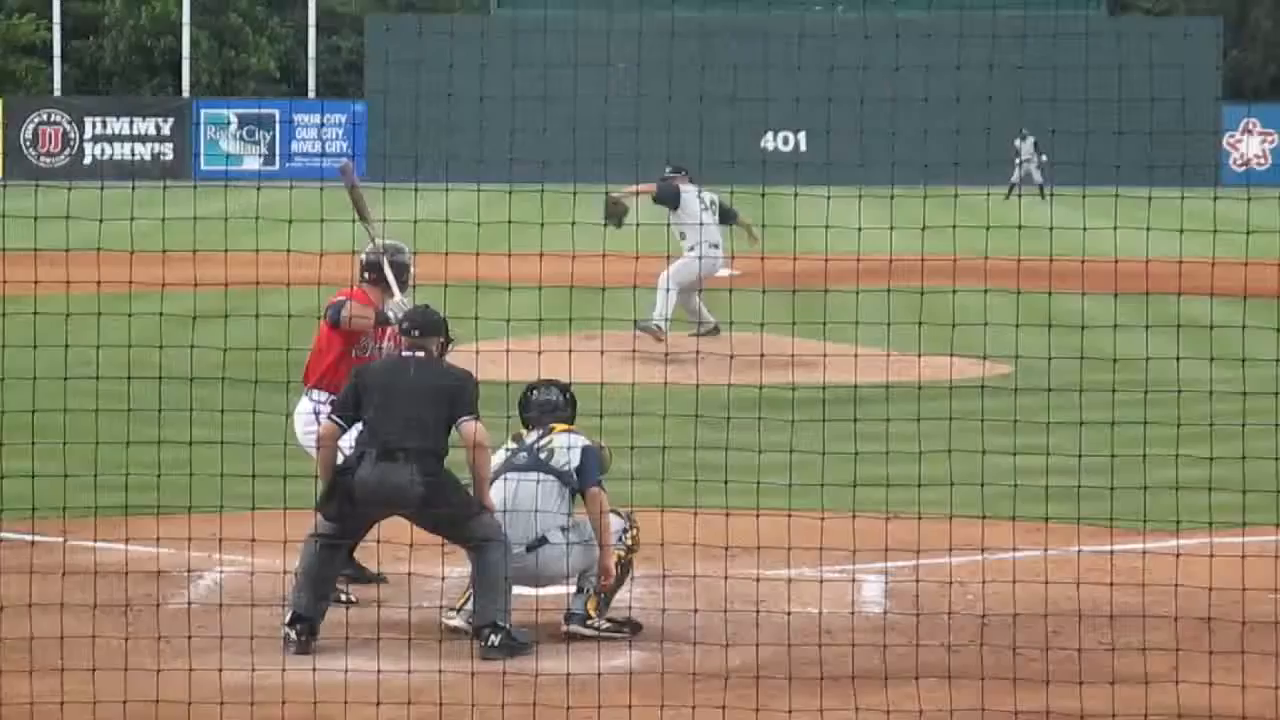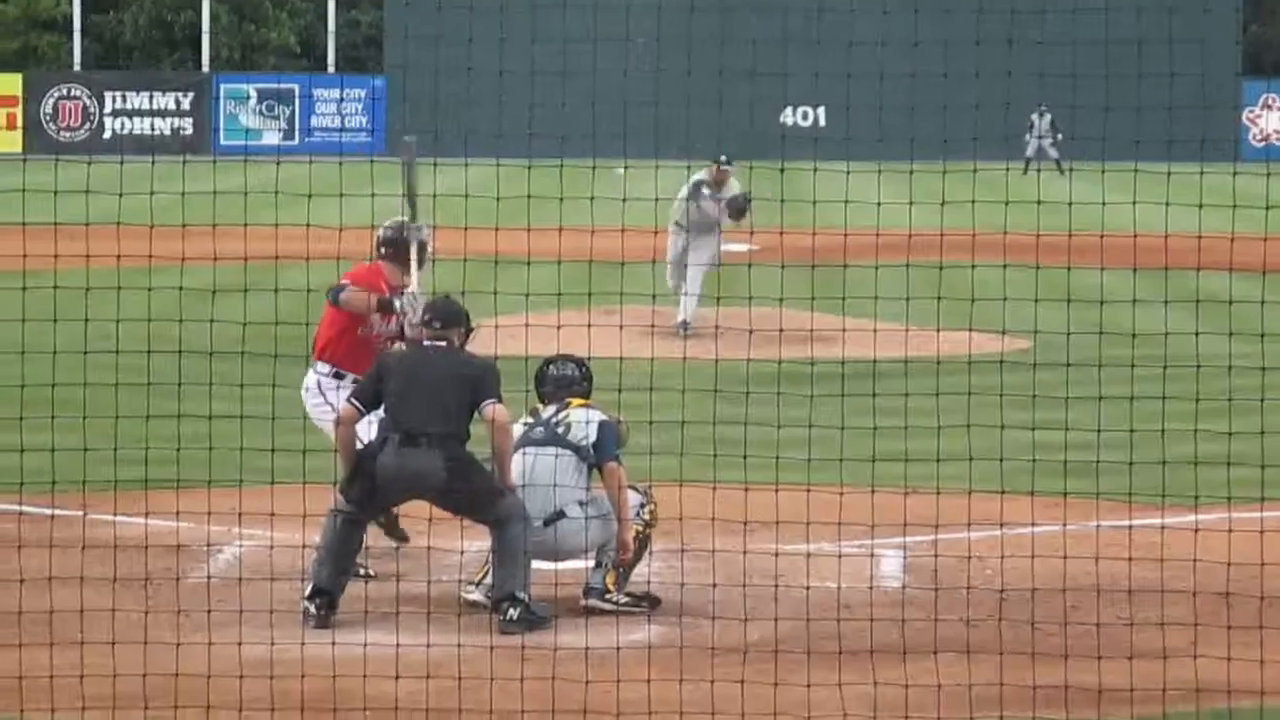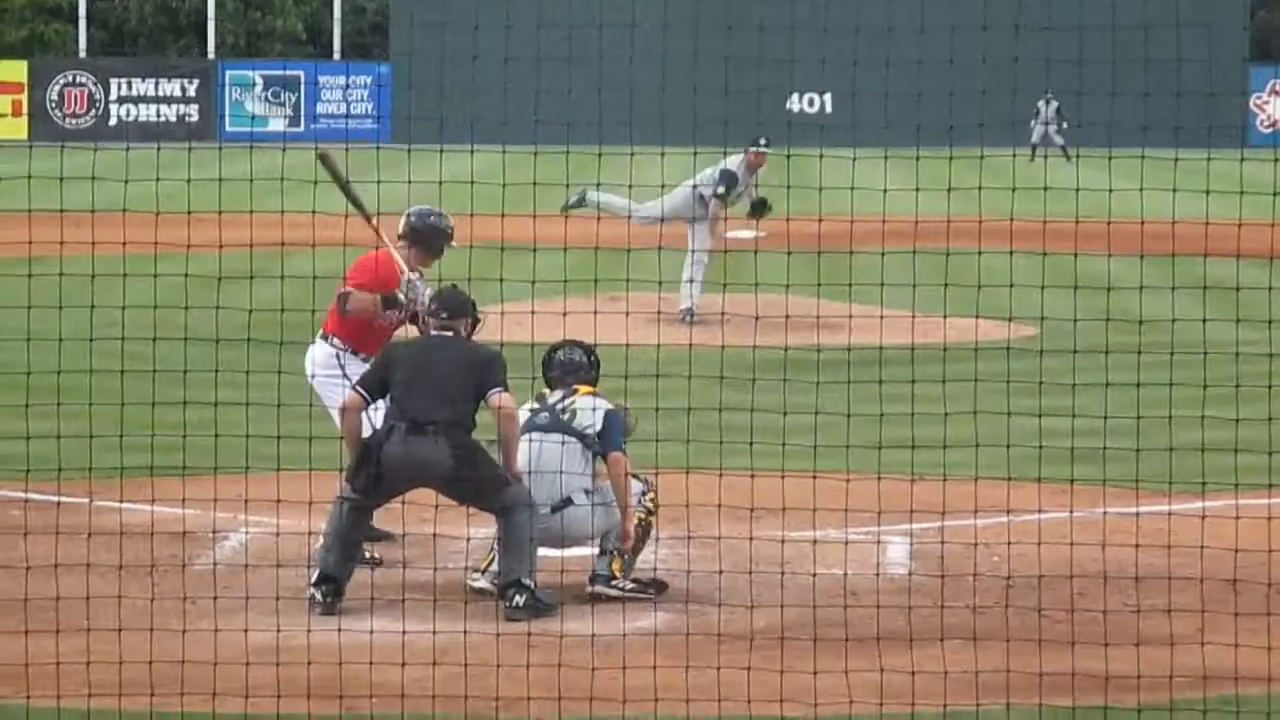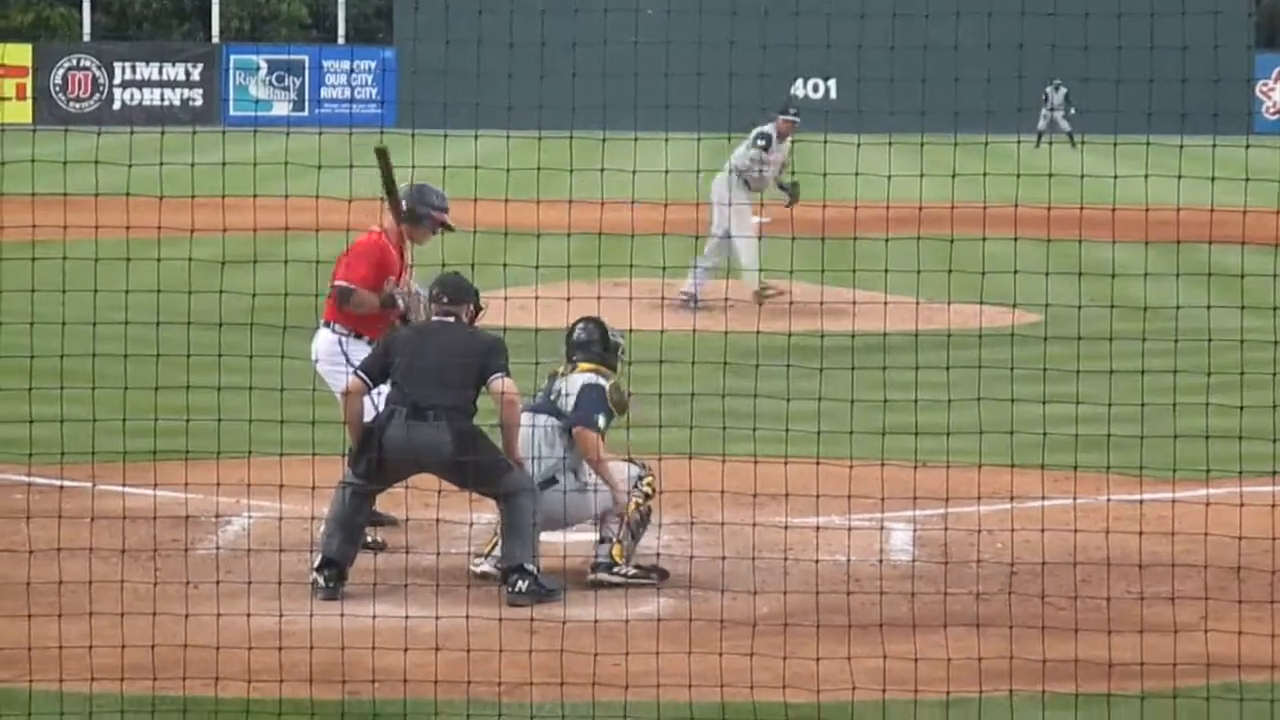
dt=0.3s
person 1, frame 1
left shoulder: (388, 319)
right shoulder: (351, 299)
right elbow: (337, 316)
right wrist: (388, 317)
right hip: (321, 414)
left ankle: (345, 562)
person 1, frame 2
left shoulder: (402, 294)
right shoulder: (365, 275)
right elbow: (337, 297)
right wrist: (391, 305)
left hip: (360, 387)
right hip: (329, 387)
left ankle: (382, 510)
person 1, frame 3
left shoulder: (407, 276)
right shoulder: (379, 265)
right elbow: (347, 305)
left wrist: (421, 304)
right wrist: (398, 301)
left hip: (354, 362)
right hip: (335, 361)
person 1, frame 4
left shoulder: (397, 251)
right shoulder: (372, 245)
left elbow: (388, 308)
right elbow: (345, 296)
left wrist: (405, 306)
right wrist: (394, 302)
left hip: (360, 346)
right hip: (341, 346)
person 2, frame 1
left shoulder: (368, 373)
right shoulder: (456, 378)
left elbow: (326, 436)
right elbow: (475, 439)
left wrist: (332, 491)
right wrist: (482, 495)
left hip: (367, 475)
right hip: (423, 479)
left knee: (326, 538)
right knee: (488, 537)
left ankle: (300, 627)
right ankle: (493, 631)
person 2, frame 2
left shoulder: (389, 361)
right shoulder: (478, 367)
left elbow: (344, 418)
right elbow: (498, 420)
left wrist: (352, 476)
right wrist: (505, 477)
left hip: (388, 461)
right hip: (445, 464)
left knee: (346, 512)
right knee: (511, 514)
left ankle: (319, 602)
right ankle: (512, 605)
person 2, frame 3
left shoulder: (397, 351)
right shoulder: (485, 356)
left elbow: (350, 406)
right elbow: (506, 410)
left wrist: (359, 463)
right wrist: (511, 466)
left hip: (394, 449)
right hip: (451, 453)
left knee: (353, 499)
right knee: (517, 502)
left ankle: (326, 589)
right ankle: (519, 592)
person 2, frame 4
left shoulder: (399, 336)
right shoulder: (486, 342)
left elbow: (351, 390)
right elbow: (507, 395)
left wrist: (360, 448)
right wrist: (512, 451)
left hip: (394, 434)
right hip: (452, 437)
left knee: (355, 485)
right knee: (519, 487)
left ankle: (328, 573)
right ankle: (521, 578)
person 3, frame 1
left shoulder: (510, 447)
right shoulder: (579, 444)
right elbow: (595, 495)
right wrist: (607, 554)
right hip: (543, 557)
right knee: (622, 526)
left ankle: (469, 608)
right ankle: (586, 615)
person 3, frame 2
left shoulder: (526, 422)
right shoulder: (597, 419)
right elbow: (611, 470)
right wrist: (625, 529)
right hip: (561, 532)
right knee: (639, 501)
left ankle: (489, 582)
right ankle: (604, 589)
person 3, frame 3
left shoulder: (530, 407)
right shoulder: (602, 408)
right elbow: (616, 460)
right wrist: (624, 521)
right hip: (560, 517)
right knee: (641, 489)
left ankle: (493, 569)
right ankle: (611, 575)
person 3, frame 4
left shoulder: (559, 381)
right shoulder: (597, 383)
right elbow: (584, 436)
right wrist: (614, 488)
right hip: (552, 495)
right knee: (639, 476)
left ankle: (496, 554)
right ankle: (612, 562)
person 4, frame 1
left shoulder: (679, 192)
right shoulder: (711, 198)
left elbow: (654, 188)
right elbow: (735, 217)
left wrist: (622, 192)
right wrist: (750, 231)
left hip: (702, 255)
right hip: (713, 255)
left knee: (670, 280)
right knee: (684, 290)
left ankle: (658, 326)
right ankle: (708, 323)
person 4, frame 2
left shoulder: (733, 187)
right shoulder: (699, 182)
right elbow: (705, 204)
left hip: (706, 234)
right hip: (682, 230)
left knee: (696, 276)
right knee: (674, 279)
left ankle: (685, 319)
person 4, frame 3
left shoulder: (753, 166)
right shoulder: (732, 170)
left elbow: (746, 184)
right elbow: (718, 203)
left wrist: (756, 201)
right wrist: (713, 228)
left hip: (708, 211)
right hip: (689, 199)
left knee: (699, 258)
right knee: (639, 212)
left ankle: (687, 306)
right ankle: (589, 198)
person 4, frame 4
left shoulder: (786, 144)
right shoulder: (765, 134)
left elbow: (773, 172)
right elbow: (753, 154)
left wrist: (784, 186)
right wrist: (772, 160)
left hip: (742, 190)
right hip: (732, 182)
left knee: (720, 241)
right knee: (745, 231)
left ankle: (690, 291)
right ankle: (756, 285)
